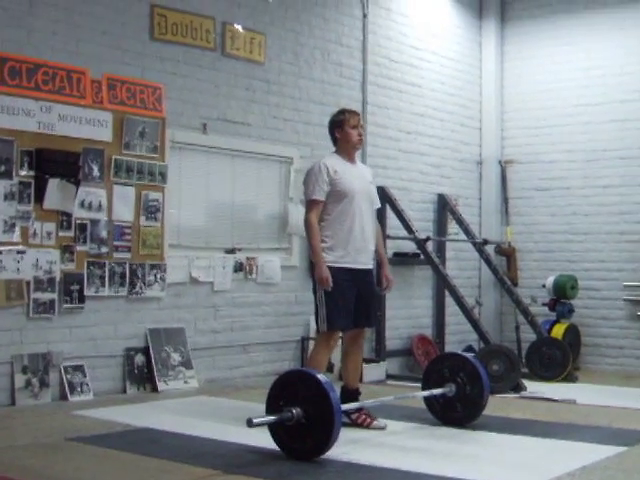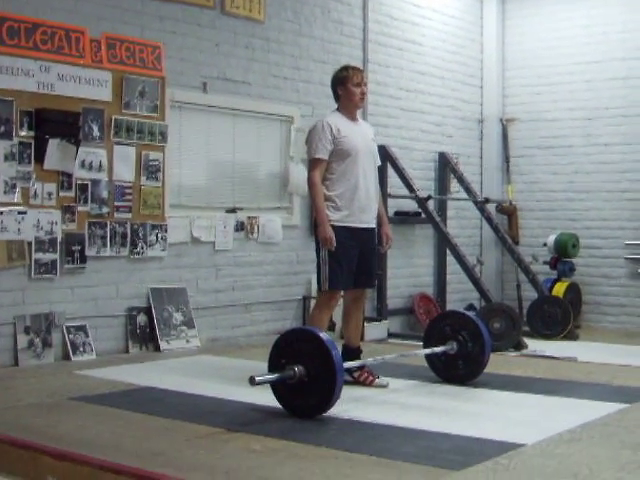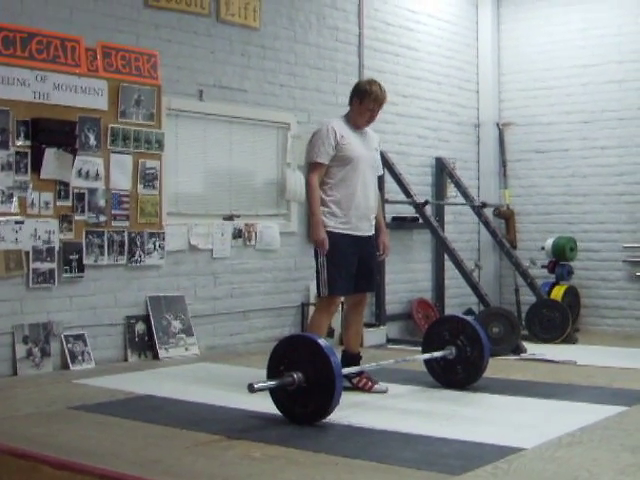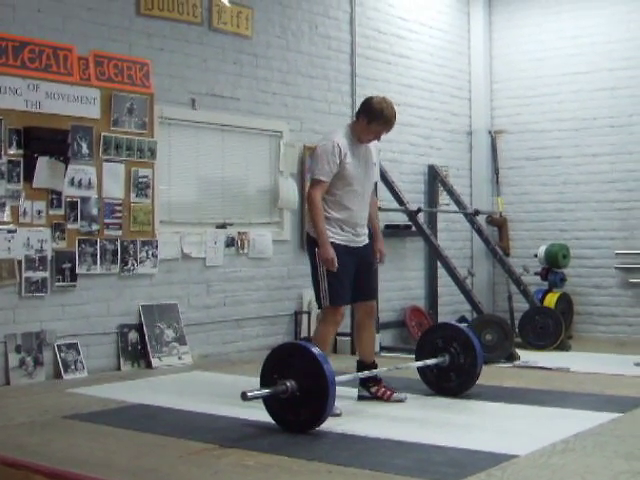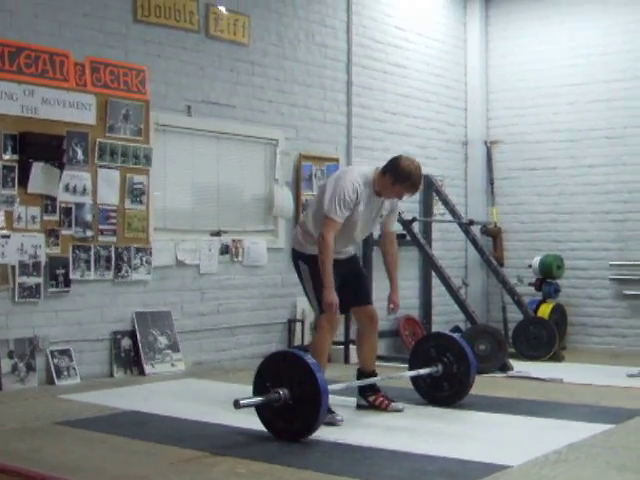
dt=1s
person 1, frame 1
left shoulder: (366, 172)
right shoulder: (325, 167)
right elbow: (311, 218)
left wrist: (384, 264)
right wrist: (319, 263)
left hip: (363, 267)
right hip: (335, 267)
left knee: (356, 334)
right knee: (329, 334)
left ankle: (350, 403)
person 1, frame 2
left shoulder: (367, 130)
right shoulder: (327, 126)
right elbow: (315, 177)
left wrist: (383, 221)
right wrist: (323, 222)
left hip: (366, 225)
right hip: (338, 226)
left knee: (357, 293)
right knee: (330, 294)
left ankle: (351, 362)
person 1, frame 3
left shoulder: (372, 138)
right shoulder: (331, 132)
right elbow: (313, 180)
left wrist: (382, 230)
right wrist: (317, 226)
left hip: (365, 232)
right hip: (336, 231)
left knee: (358, 299)
right knee: (330, 300)
left ankle: (351, 369)
person 1, frame 4
left shoulder: (370, 149)
right shoulder: (332, 146)
right elbow: (314, 195)
left wrist: (377, 238)
right wrist: (324, 243)
left hip: (359, 242)
right hip: (331, 243)
left knee: (368, 309)
right knee: (334, 312)
left ankle: (369, 381)
person 1, frame 5
left shoulder: (389, 198)
right shoulder: (350, 183)
left elbow: (389, 240)
right elbow: (325, 235)
left wrist: (394, 288)
right wrist: (328, 289)
left hip: (344, 254)
right hip: (311, 251)
left knee: (369, 316)
right knee: (330, 317)
left ankle: (368, 391)
